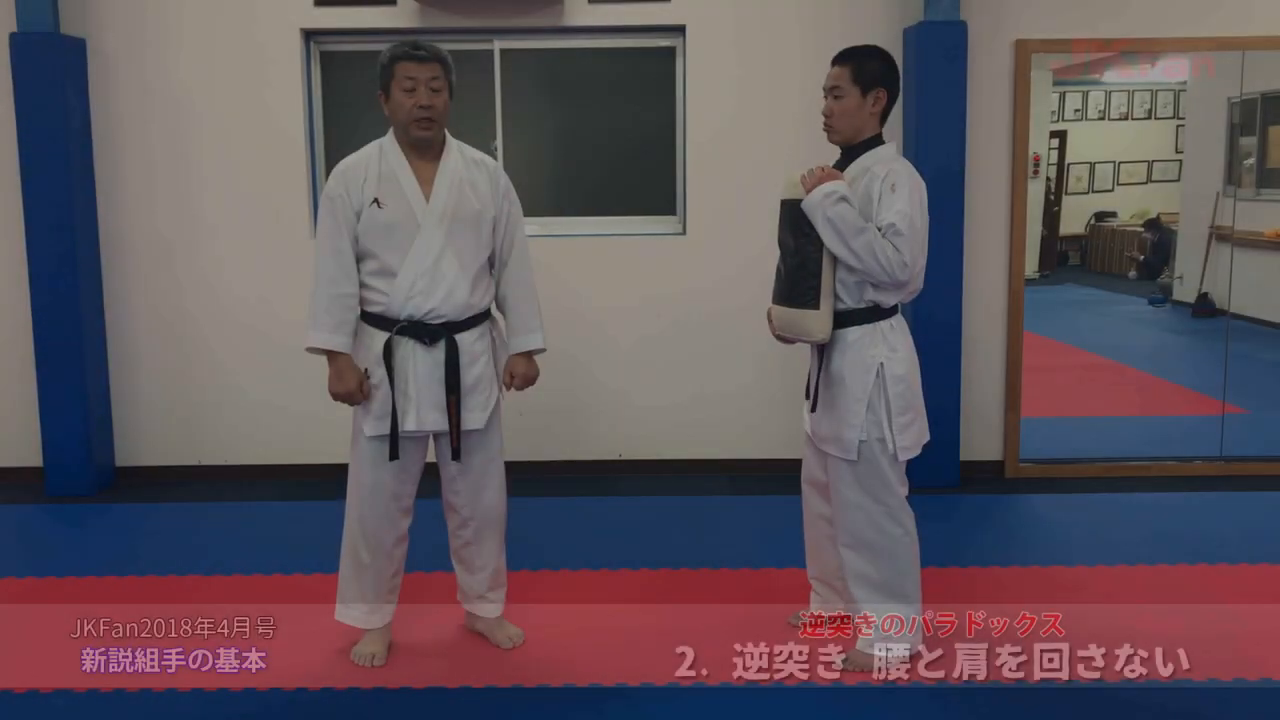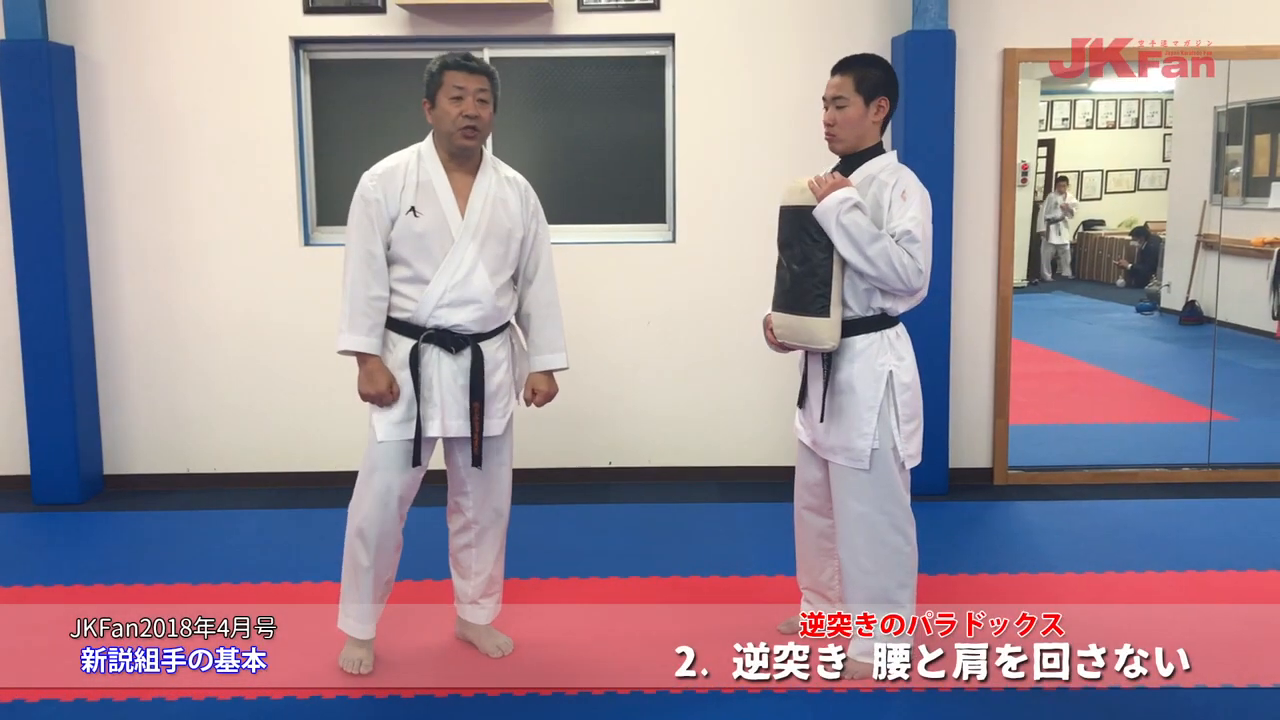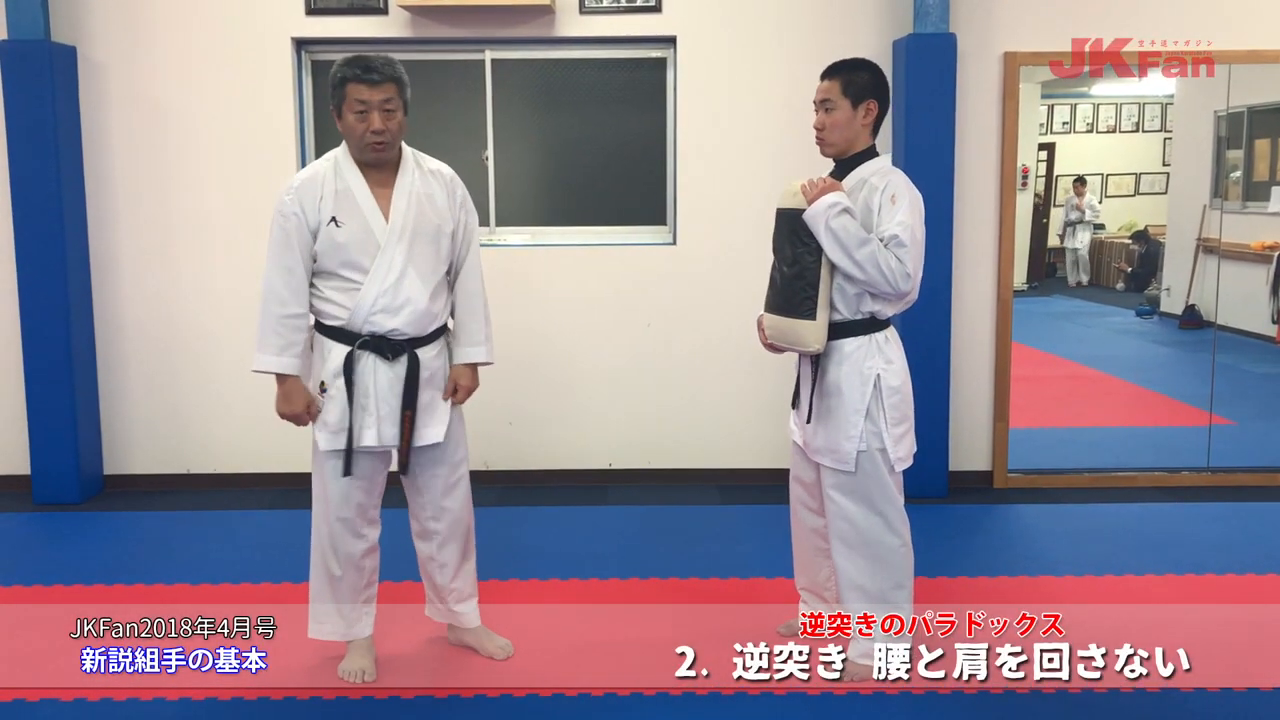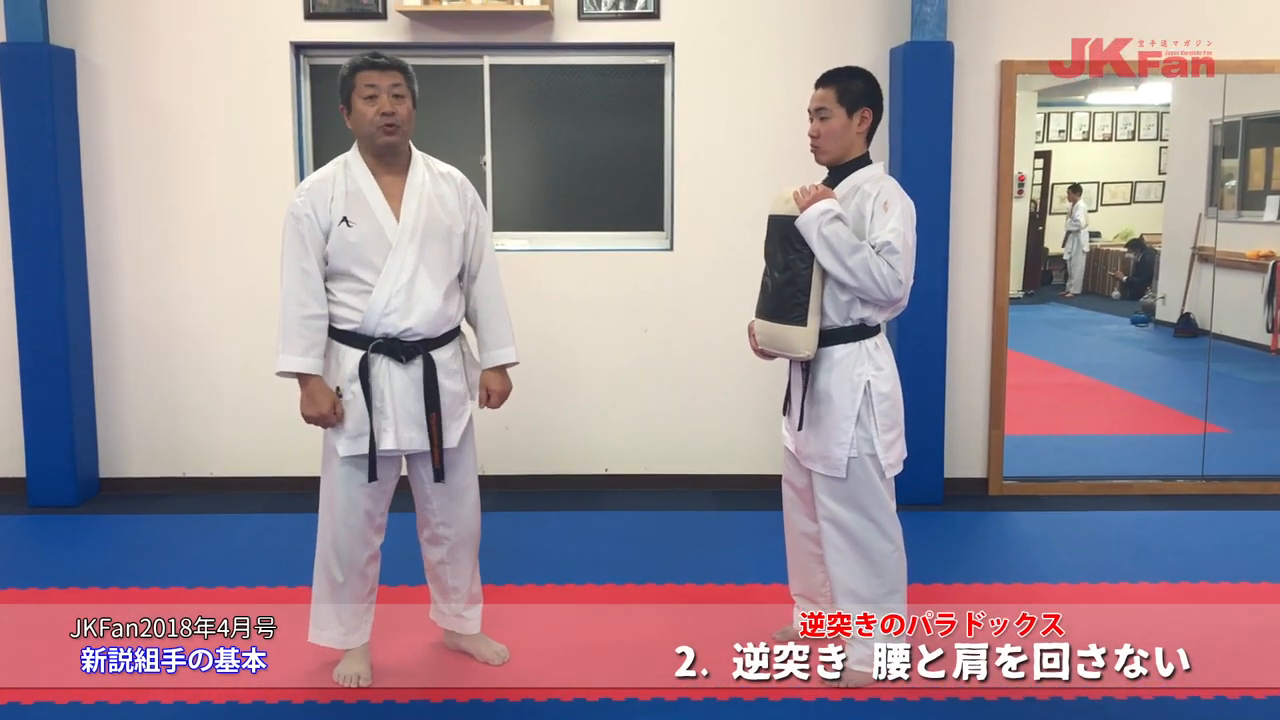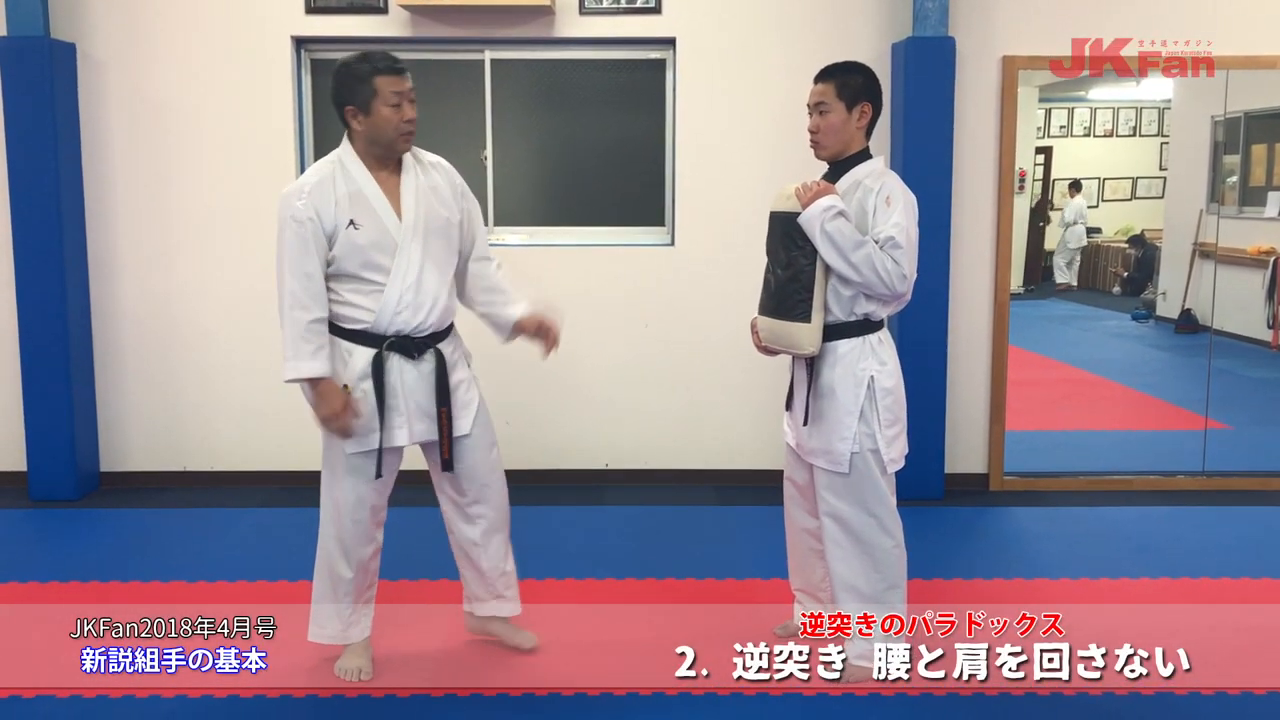
dt=1s
person 1, frame 1
left shoulder: (485, 175)
right shoulder: (353, 177)
left elbow: (514, 267)
right elbow: (335, 274)
left wrist: (523, 347)
right wrist: (338, 356)
left hip: (467, 356)
right hip: (389, 358)
left knee: (479, 493)
right knee: (379, 497)
left ankle: (483, 606)
right ankle: (373, 618)
person 1, frame 2
left shoulder: (514, 191)
right shoulder: (386, 181)
left elbow: (537, 282)
right elbow: (366, 277)
left wrist: (544, 362)
right wrist: (368, 359)
left hip: (486, 366)
right hip: (410, 364)
left knee: (482, 500)
right knee: (380, 500)
left ankle: (475, 614)
right ankle: (359, 626)
person 1, frame 3
left shoulder: (442, 183)
right shoulder: (307, 192)
left elbow: (466, 277)
right elbow: (286, 291)
left wrist: (468, 358)
right wrist: (287, 376)
left hip: (426, 368)
right hip: (347, 372)
left knee: (445, 503)
right knee: (345, 511)
left ankle: (460, 617)
right ankle: (355, 633)
person 1, frame 4
left shoulder: (452, 186)
right shoulder: (319, 194)
left elbow: (482, 279)
right elbow: (303, 294)
left wrist: (495, 361)
right wrist: (309, 379)
left hip: (440, 373)
right hip: (360, 377)
left knee: (453, 511)
right knee: (353, 517)
left ankle: (459, 623)
right ankle: (351, 638)
person 1, frame 5
left shoulder: (440, 178)
right shoulder: (313, 195)
left elbow: (473, 264)
right elbow: (300, 298)
left wrist: (517, 317)
right wrist: (320, 382)
left hip: (440, 364)
right hip: (364, 374)
left knee: (480, 489)
right knee: (354, 513)
left ankle: (490, 608)
right ankle: (349, 633)
person 2, frame 1
left shoulder: (893, 176)
right shoulder: (841, 174)
left elbow: (894, 265)
left wrist: (827, 201)
left hip: (870, 355)
right hip: (834, 351)
left knee: (872, 499)
right knee: (826, 489)
left ankle: (890, 629)
right ankle: (836, 600)
person 2, frame 2
left shoulder: (898, 184)
right shoulder: (832, 184)
left elbow: (908, 272)
left wrist: (841, 208)
right wrist: (783, 320)
left hip: (871, 364)
right hip: (823, 360)
left knee: (873, 508)
right knee: (817, 499)
left ankle: (880, 636)
right ankle: (826, 606)
person 2, frame 3
left shoulder: (890, 187)
right shoulder: (827, 188)
left elbow: (898, 276)
left wrist: (830, 213)
left hip: (863, 367)
right hip: (818, 362)
left knee: (868, 509)
right knee: (813, 500)
left ankle: (880, 639)
right ankle: (823, 608)
person 2, frame 4
left shoulder: (882, 194)
right shoulder: (821, 194)
left elbow: (889, 281)
left wrist: (823, 220)
left hip: (854, 373)
right hip: (809, 368)
left knee: (860, 514)
right knee: (806, 505)
left ankle: (873, 644)
right ankle: (817, 614)
person 2, frame 5
left shoulder: (883, 190)
right shoulder: (822, 190)
left elbow: (893, 276)
left wrist: (825, 216)
left hip: (856, 367)
right hip: (813, 362)
left knee: (859, 510)
right knee: (806, 499)
left ankle: (873, 642)
right ankle: (818, 609)
